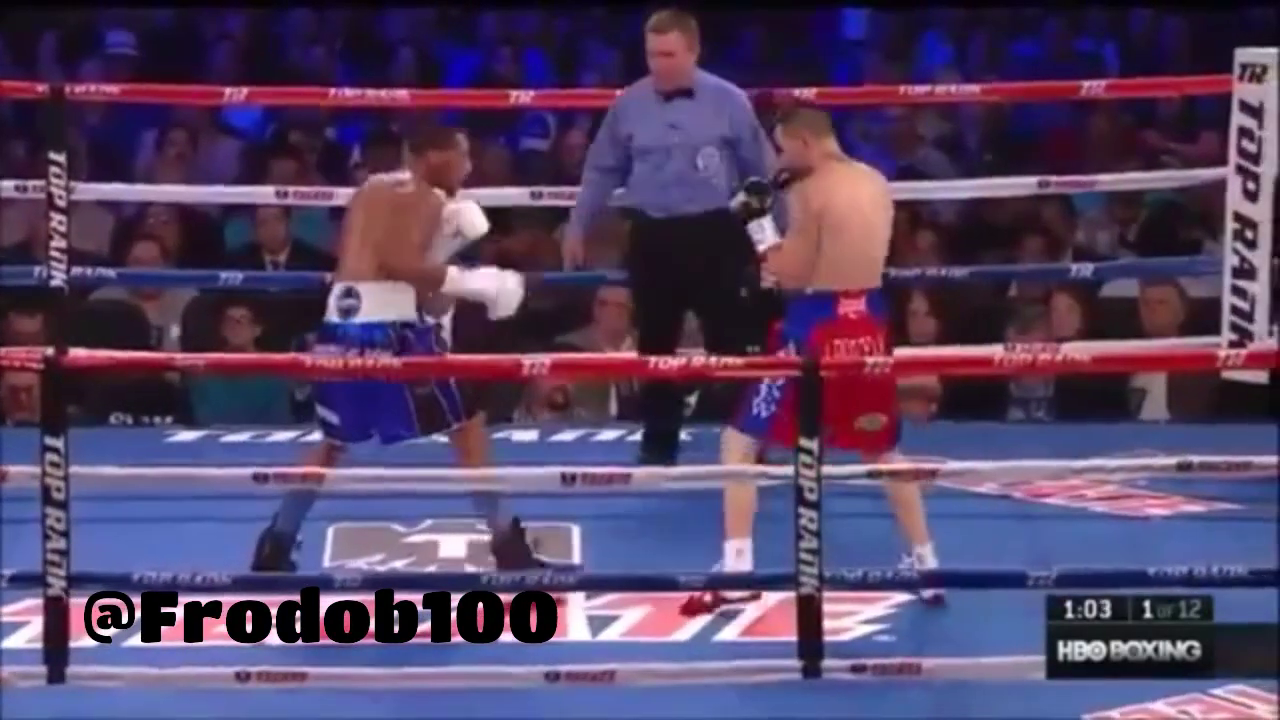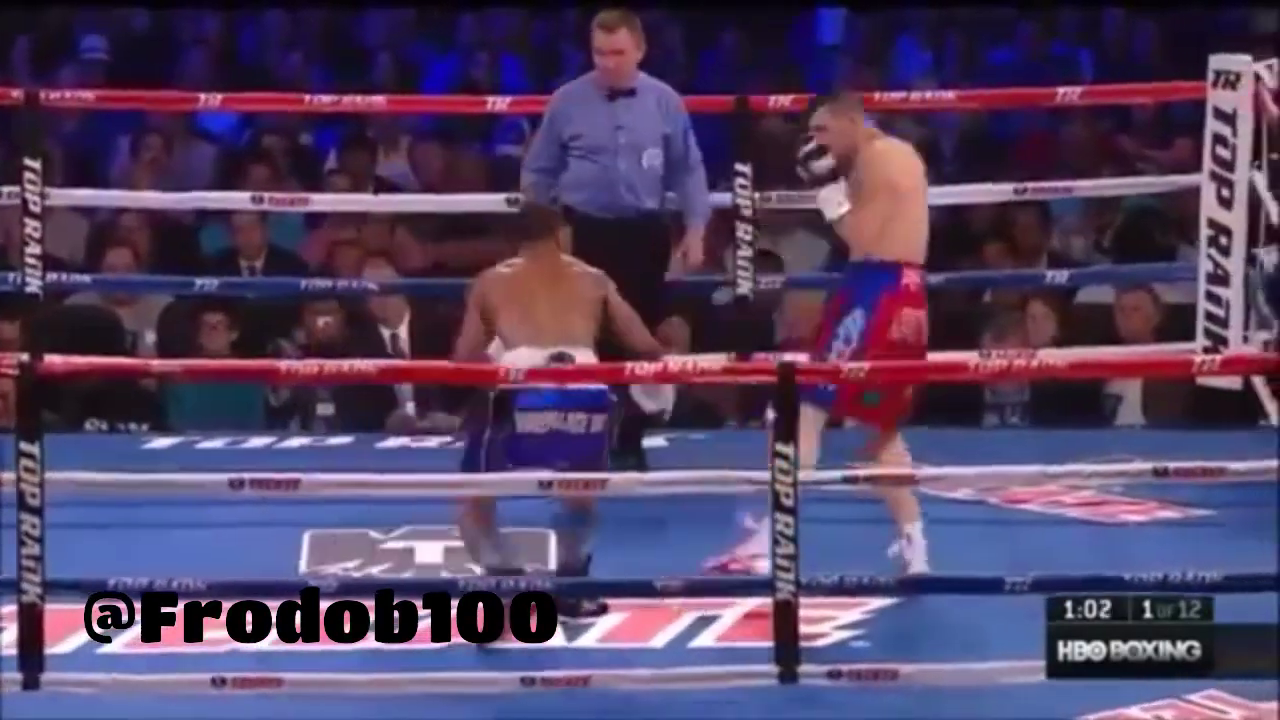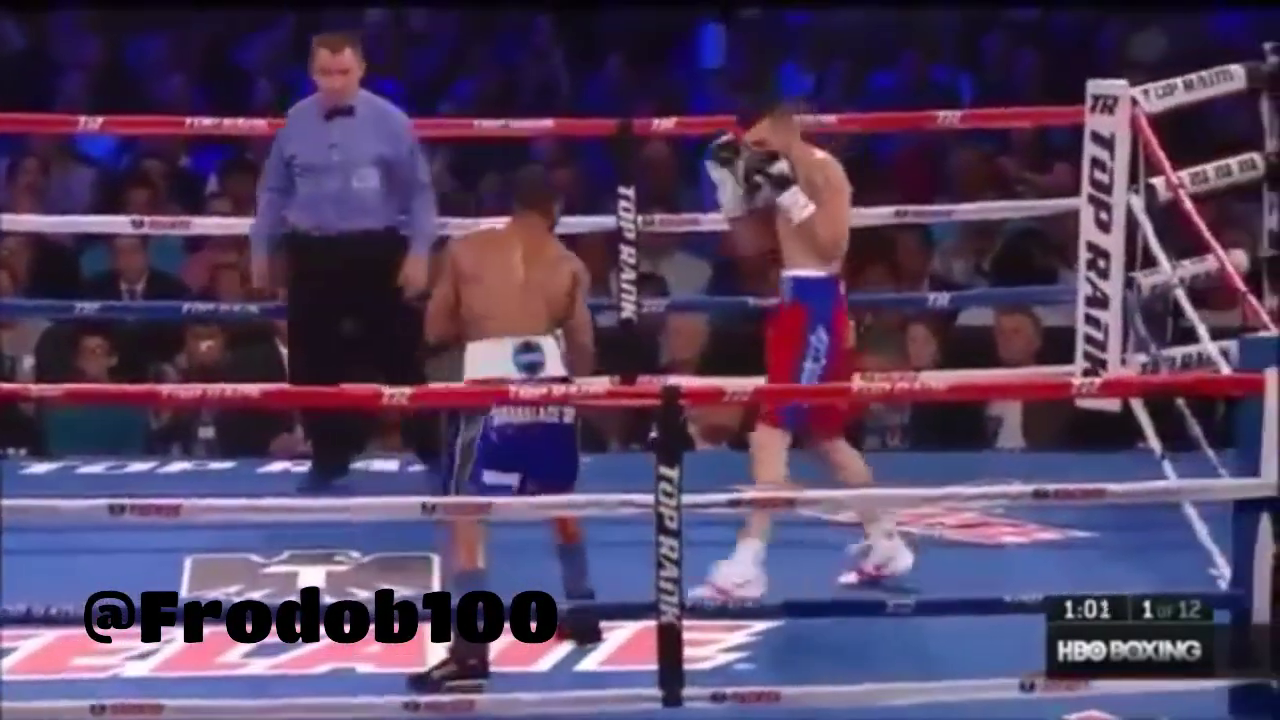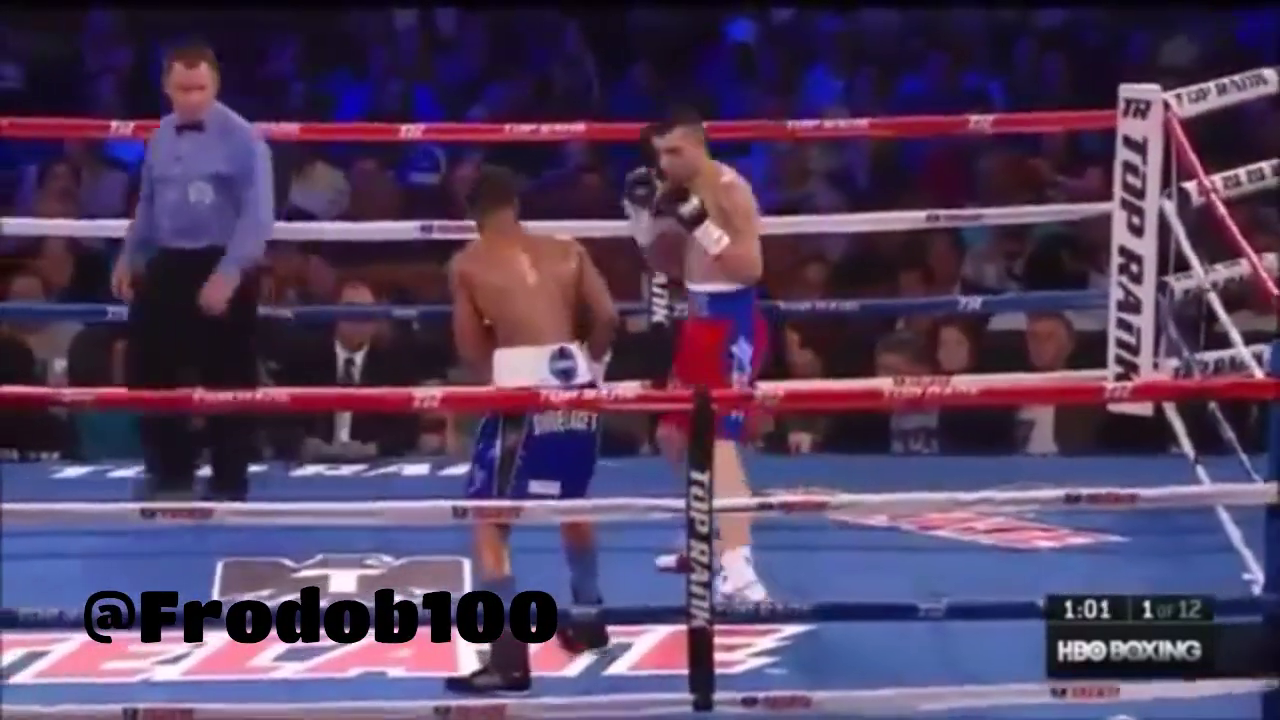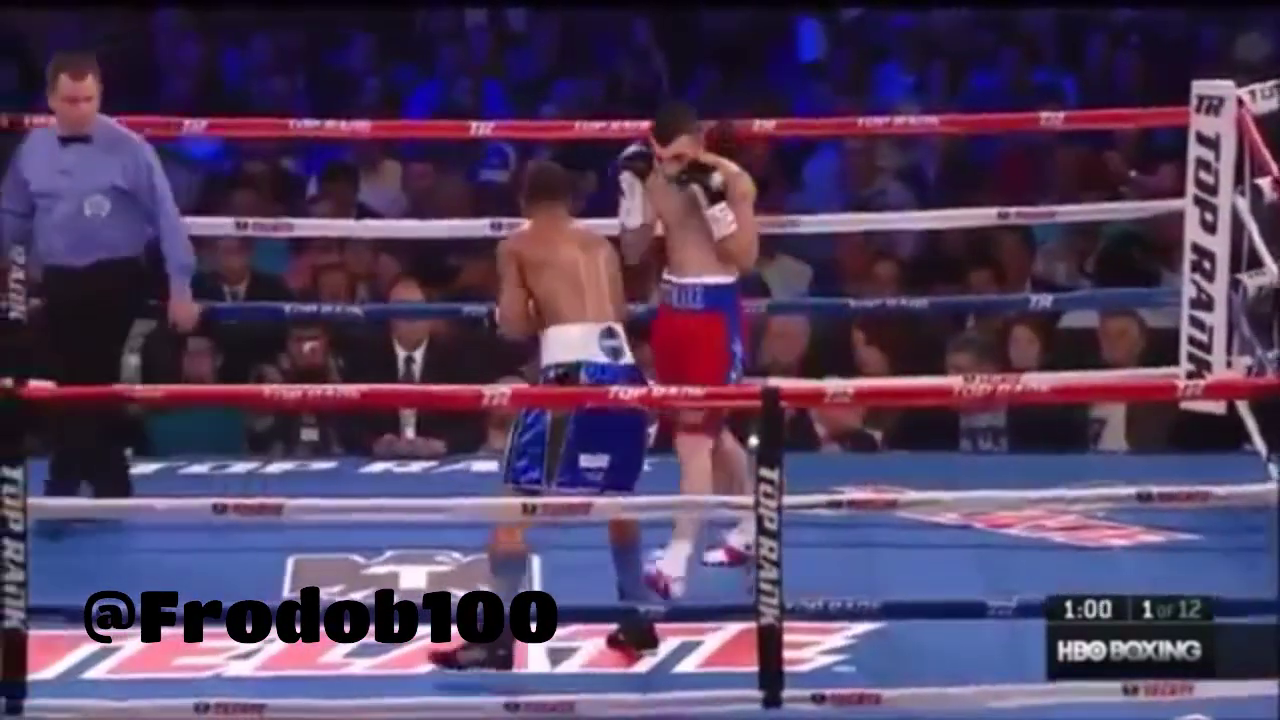
dt=0.7s
person 1, frame 1
left shoulder: (811, 190)
right shoulder: (876, 182)
left elbow: (792, 276)
left wrist: (758, 221)
left hip: (815, 328)
right hip: (867, 325)
left knee: (740, 442)
right knee: (883, 452)
left ankle: (736, 571)
right ankle: (925, 566)
person 1, frame 2
left shoulder: (877, 158)
right shoulder: (901, 154)
left elbow: (865, 235)
left wrist: (828, 188)
right wrist: (832, 182)
left hip: (875, 302)
right hip: (908, 303)
left knee: (806, 414)
right knee: (883, 429)
left ankle: (766, 540)
right ankle: (912, 549)
person 1, frame 3
left shoulder: (822, 170)
right shoulder: (779, 172)
left elbow: (834, 244)
right elbow: (748, 242)
left wrist: (787, 192)
right wrist: (727, 180)
left hip: (816, 314)
right hip: (797, 307)
left knee: (769, 436)
right knee: (826, 437)
left ankle: (746, 566)
right ankle: (885, 543)
person 1, frame 4
left shoulder: (731, 190)
right shoulder: (675, 189)
left elbow: (751, 267)
right elbow: (659, 260)
left wrist: (699, 223)
right wrist: (640, 210)
left hip: (732, 324)
right hip: (699, 321)
left knee: (715, 444)
right knee: (672, 433)
left ankle: (739, 574)
right ankle: (713, 539)
person 1, frame 5
left shoulder: (732, 180)
right shoulder: (654, 178)
left elbow: (745, 259)
right elbow: (632, 252)
left wrist: (713, 201)
right wrist: (632, 186)
left hip: (715, 315)
right hip: (673, 310)
left knee: (693, 437)
right knee: (710, 429)
left ankle: (676, 561)
right ankle: (750, 528)
person 2, frame 1
left shoulder: (371, 188)
right shoulder: (425, 197)
right elbow: (403, 263)
left wrist: (448, 234)
right wrist: (475, 283)
left hip: (338, 327)
right hip: (388, 329)
left knee: (333, 441)
right knee: (469, 432)
left ankle: (274, 546)
right ankle: (509, 550)
person 2, frame 2
left shoulder: (491, 282)
right shoulder: (591, 279)
left elbow: (466, 357)
right elbow: (641, 344)
left hip: (521, 398)
right hip: (586, 397)
left knee: (475, 506)
right ankle: (574, 580)
person 2, frame 3
left shoulder: (462, 249)
right shoulder: (569, 265)
left elbow: (436, 329)
right elbow: (581, 349)
right wrist: (569, 365)
left hip: (491, 384)
right hip: (549, 382)
left knee: (465, 516)
right knee: (557, 498)
left ankle: (469, 652)
right ankle: (581, 614)
person 2, frame 4
left shoulder: (466, 264)
right shoulder: (566, 249)
left elbow: (471, 350)
right elbow: (607, 317)
left hip: (522, 392)
right hip: (575, 387)
left knee: (488, 522)
right knee: (571, 502)
left ankle: (510, 660)
right ankle: (586, 619)
person 2, frame 5
left shoulder: (516, 246)
right shoulder: (602, 246)
left elbow: (514, 327)
left hip: (570, 372)
right hip: (622, 370)
left knee: (515, 501)
right knee: (616, 496)
left ankle: (497, 637)
right ankle: (637, 622)
person 3, frame 1
left shoulder: (729, 101)
right shoulder: (629, 103)
left elbow: (760, 169)
right elbow: (603, 171)
right wrist: (578, 226)
left hip: (713, 236)
right hip: (652, 236)
left knee: (730, 345)
right knee: (654, 345)
right ankle: (659, 443)
person 3, frame 2
left shoulder: (665, 101)
right shoulder: (567, 101)
left elbow: (690, 167)
right elbow: (538, 171)
left wrist: (695, 230)
left hip: (644, 243)
right hip: (583, 234)
left ankle: (627, 441)
person 3, frame 3
left shoulder: (390, 121)
right shoulder: (295, 122)
left elbow: (419, 191)
right elbow: (274, 191)
left wrist: (418, 252)
right wrist: (261, 249)
left hip: (374, 251)
right hip: (312, 253)
left knee: (397, 359)
right knee: (310, 363)
right ankle: (330, 458)
person 3, frame 4
left shoulder: (241, 139)
right shoulder: (158, 135)
left elbow: (256, 216)
left wrist: (228, 275)
right wrist: (129, 257)
left hip: (222, 273)
right hip: (168, 268)
left knee: (225, 382)
right knee: (147, 371)
left ankle: (229, 484)
right ankle: (171, 474)
person 3, frame 5
left shoulder: (129, 149)
left elbow: (166, 219)
left wrist: (180, 288)
left hip: (113, 281)
right hip: (59, 284)
left knee: (87, 386)
right knee: (75, 387)
left ankle: (63, 496)
right ankle: (112, 491)
